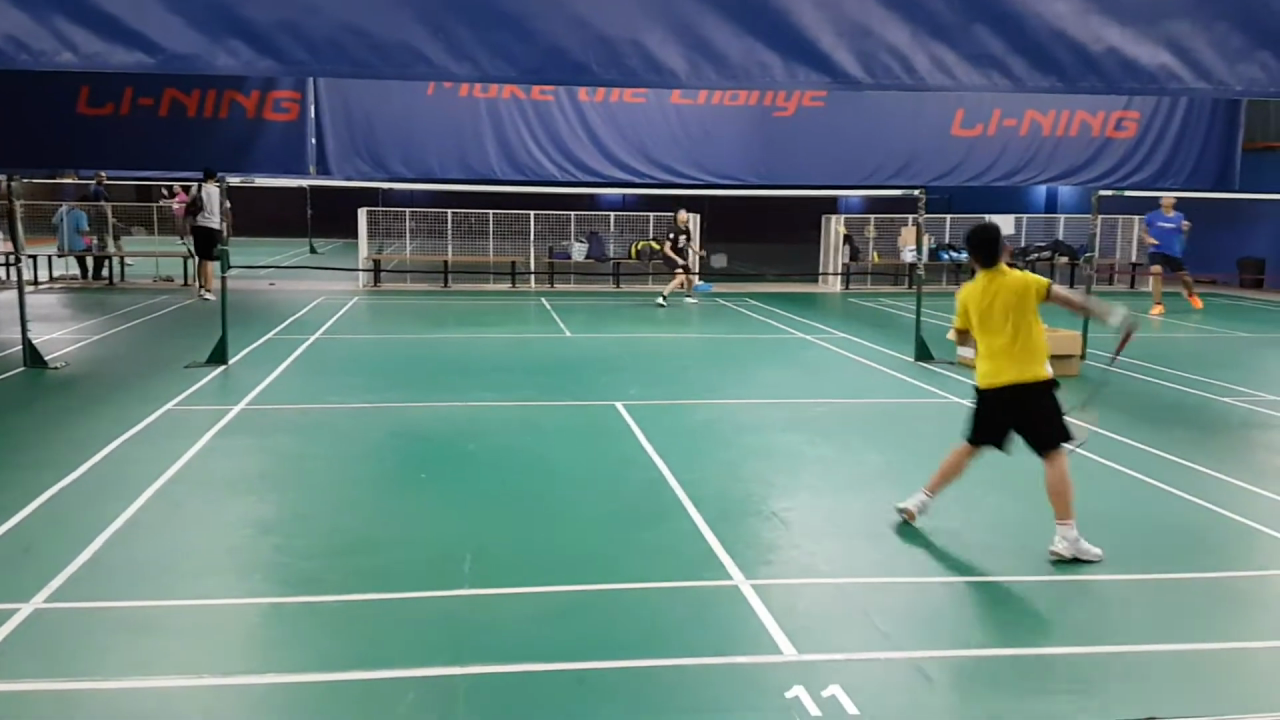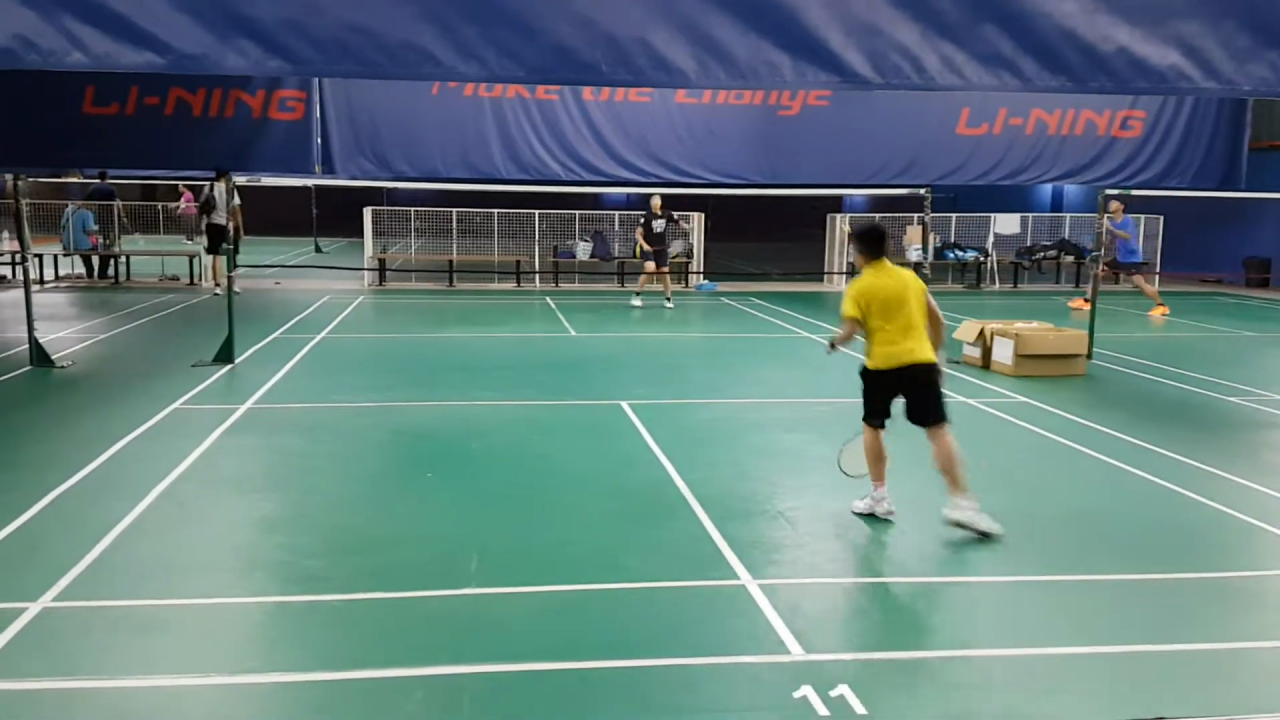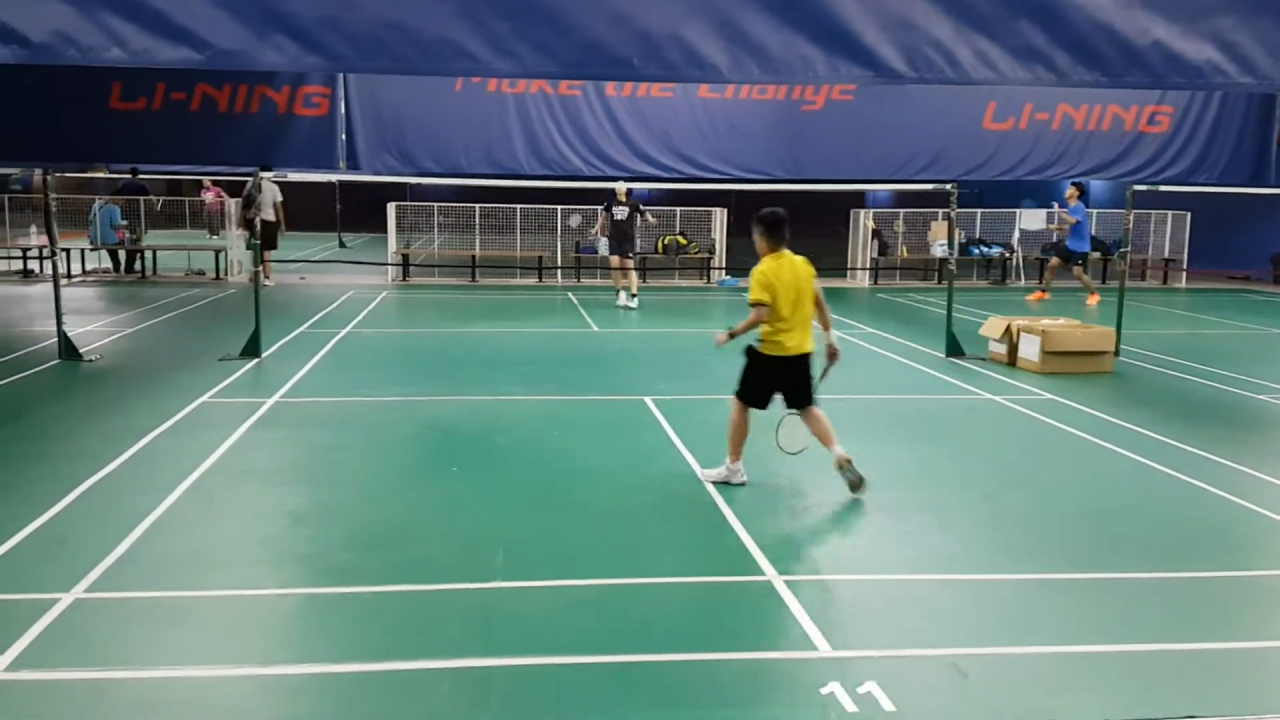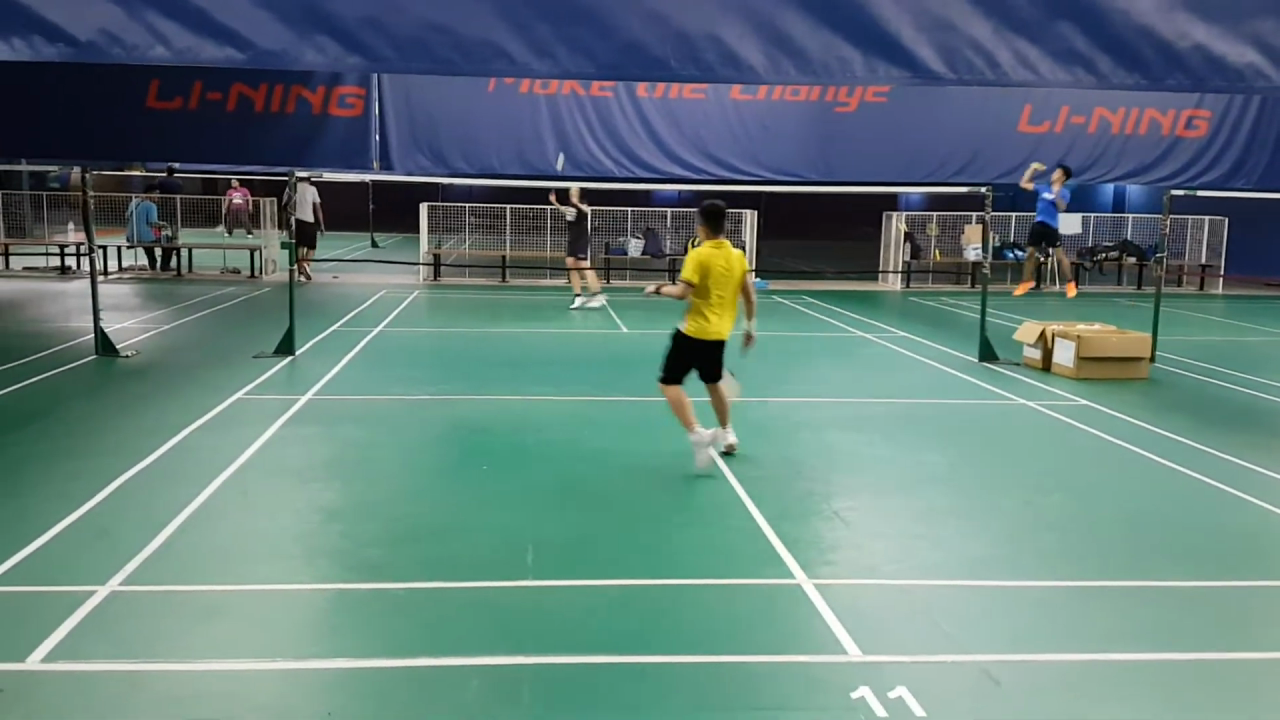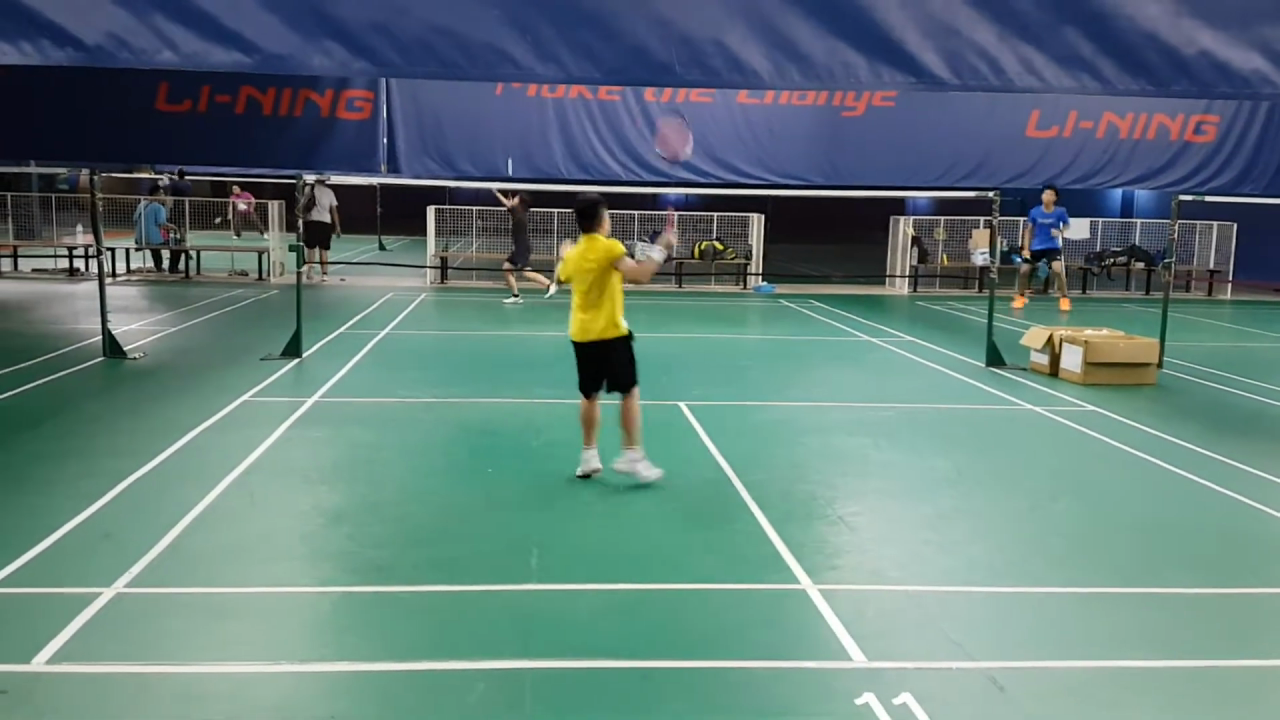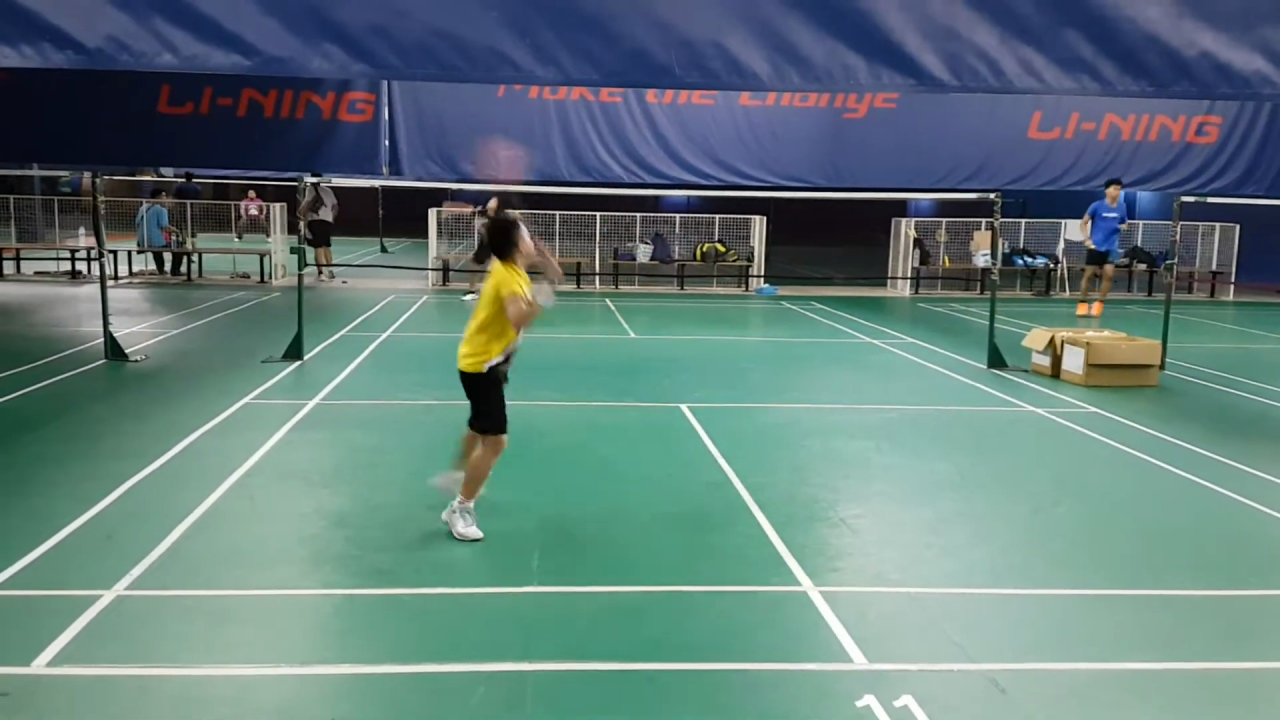
dt=0.5s
person 1, frame 1
left shoulder: (966, 294)
right shoulder: (1025, 282)
left elbow: (961, 337)
right elbow: (1071, 301)
right wrist: (1108, 313)
left hip: (991, 385)
right hip: (1031, 382)
left knee: (968, 448)
right knee: (1055, 456)
left ankle: (919, 502)
right ankle: (1066, 536)
person 1, frame 2
left shoulder: (858, 288)
right shoulder: (911, 277)
left elbow: (849, 333)
right elbow: (936, 320)
left wrist: (833, 343)
right wrist: (933, 357)
left hip: (885, 368)
right hip: (921, 363)
left knee: (872, 427)
right knee: (938, 432)
left ankle: (879, 497)
right ankle: (962, 504)
person 1, frame 3
left shoulder: (762, 272)
right shoulder: (803, 265)
left elbow: (759, 316)
right elbow: (820, 305)
left wrist: (731, 333)
right wrist: (830, 339)
left hip: (771, 352)
right hip: (801, 350)
left knee: (741, 404)
right knee: (807, 409)
left ankle: (733, 468)
right ankle: (840, 456)
person 1, frame 4
left shoulder: (698, 256)
right shoulder: (738, 256)
left elbow: (682, 292)
right elbow: (749, 297)
left wrist: (657, 289)
right wrist: (750, 328)
left hip: (694, 333)
right hip: (719, 334)
left knee: (669, 384)
right knee: (714, 383)
left ankle: (697, 434)
right ankle: (727, 434)
person 1, frame 5
left shoulder: (572, 255)
right shoulder: (610, 248)
left elbow: (562, 276)
right elbow: (639, 276)
right wrist: (661, 248)
left hip: (581, 336)
right hip: (611, 334)
left knee: (589, 397)
right knee: (629, 394)
left ankle: (589, 457)
right ankle: (632, 457)
person 1, frame 6
left shoulder: (501, 268)
right shoulder: (509, 281)
right elbow: (522, 320)
left hip: (479, 362)
right hip: (482, 368)
left knee: (482, 425)
right knee: (495, 440)
left ankle: (459, 474)
right ankle: (460, 510)
